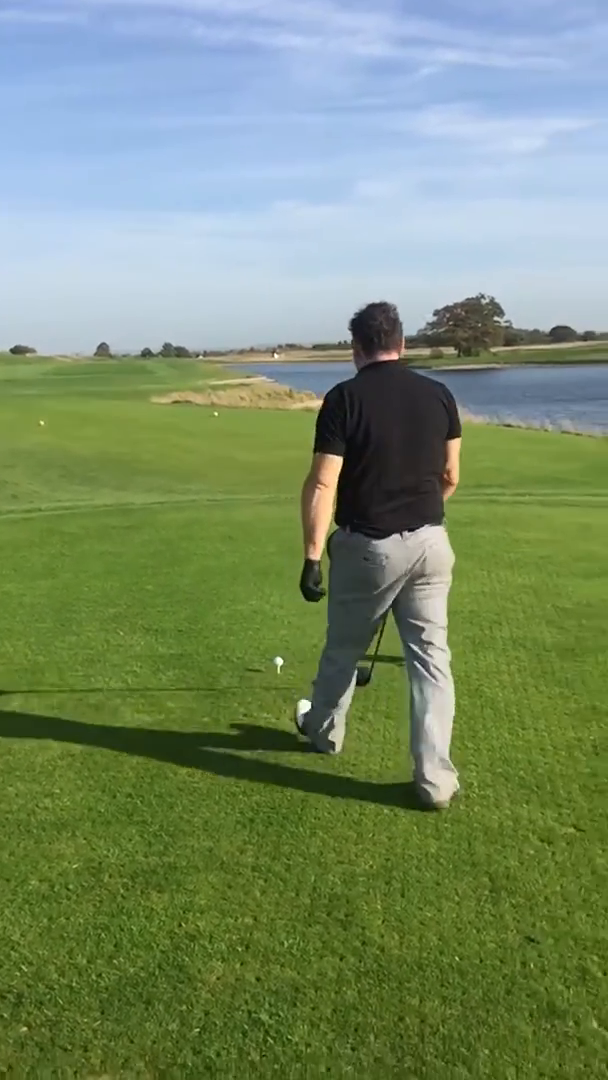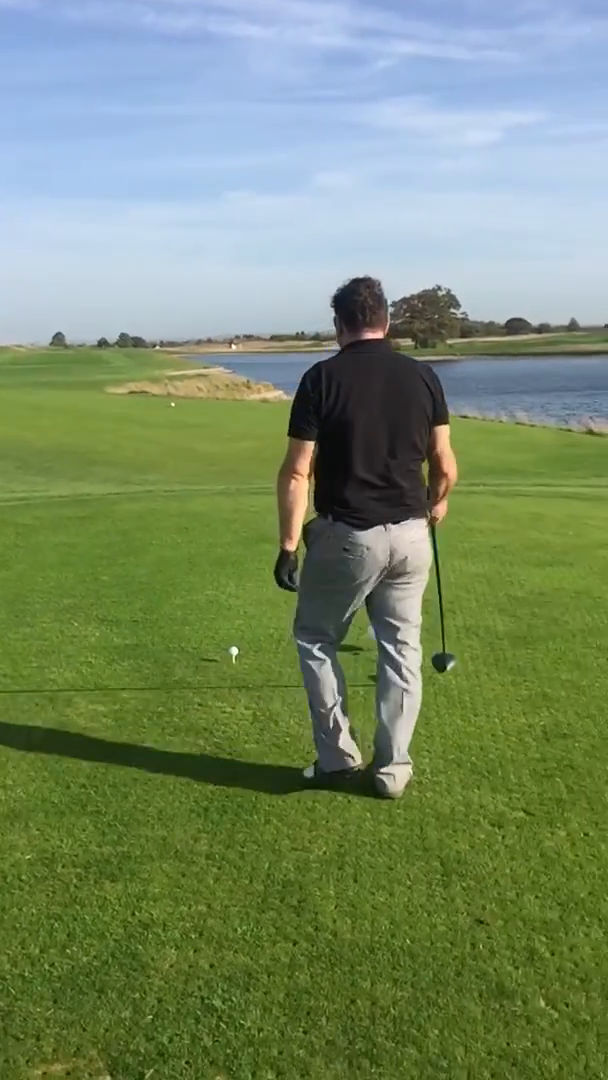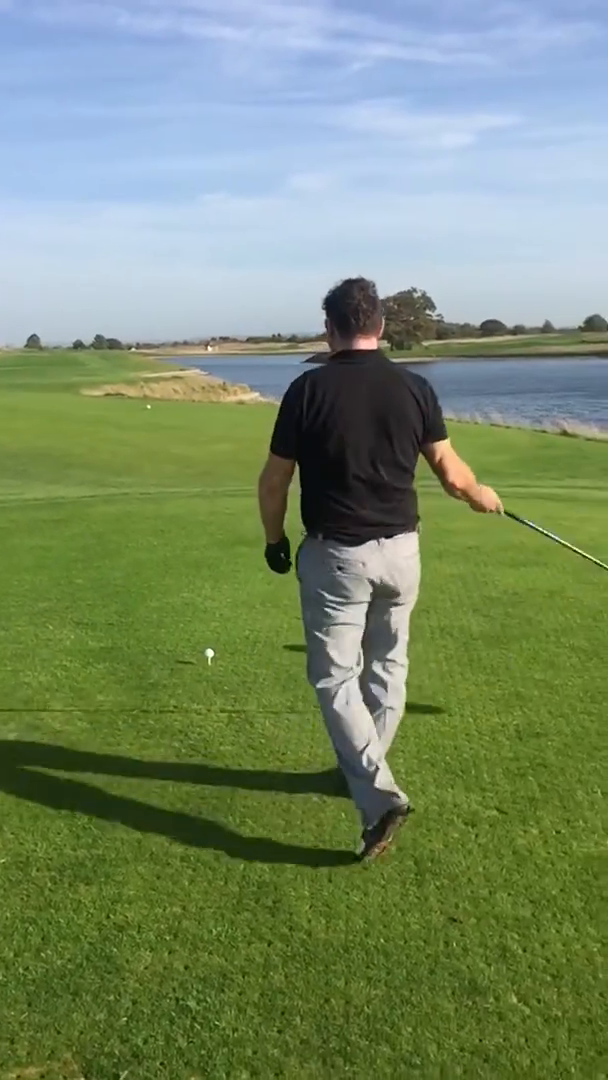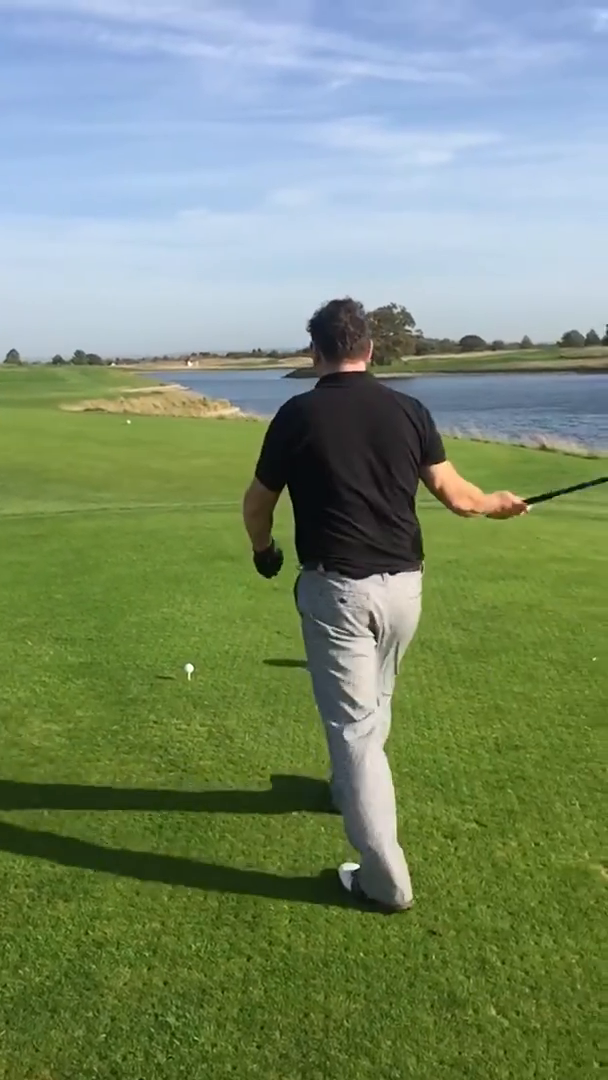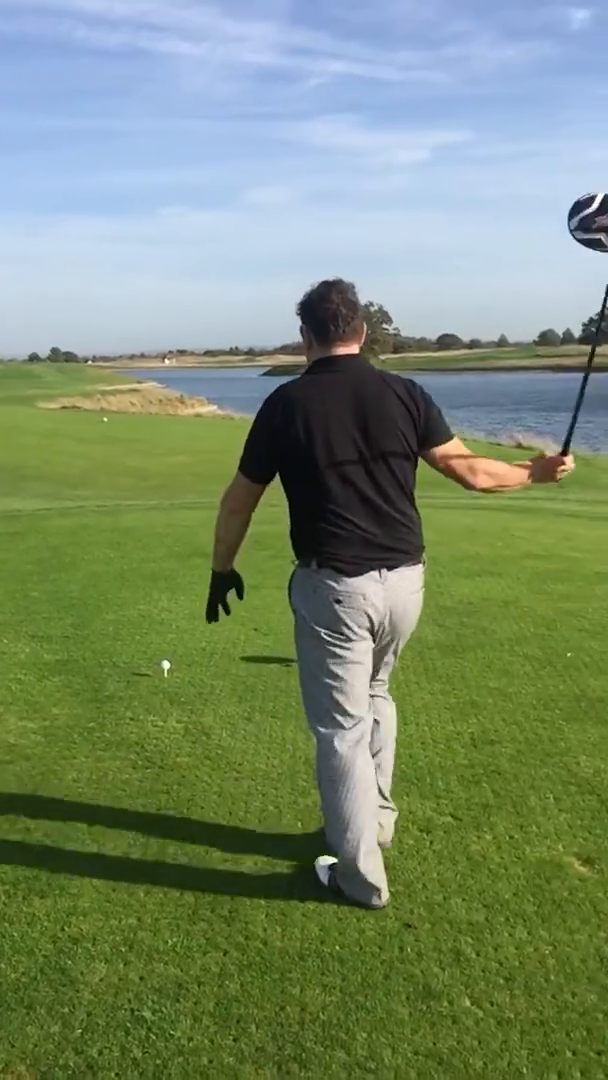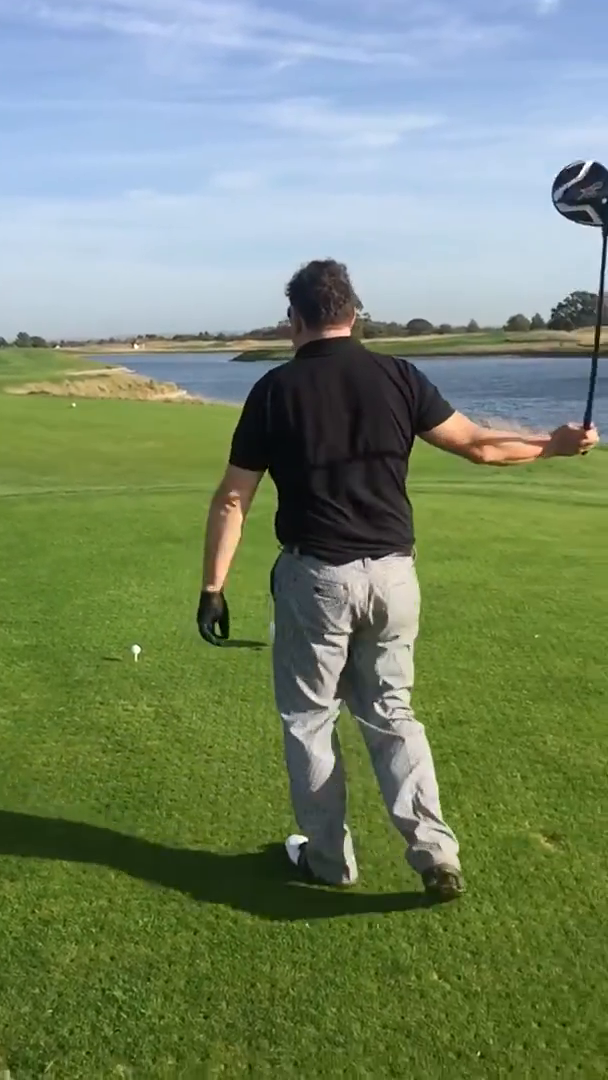
dt=0.2s
person 1, frame 1
left shoulder: (344, 398)
right shoulder: (438, 394)
left elbow: (323, 484)
right elbow: (449, 476)
left wrist: (312, 557)
left hip: (366, 545)
right hip: (430, 542)
left knee: (344, 647)
right knee: (430, 656)
left ankle: (321, 726)
right ankle: (435, 777)
person 1, frame 2
left shoulder: (323, 378)
right shoulder: (422, 377)
left elbow: (296, 471)
right elbow: (442, 464)
left wrist: (288, 546)
right wrist: (437, 504)
left hip: (346, 536)
right hip: (410, 533)
left knee: (316, 639)
right knee: (402, 654)
left ankle: (338, 753)
right ankle: (392, 767)
person 1, frame 3
left shoulder: (309, 388)
right shoulder: (414, 388)
left elbow: (273, 481)
right elbow: (452, 473)
left wrist: (274, 540)
right wrist: (485, 501)
left hip: (335, 556)
right hip: (400, 550)
left knee: (336, 681)
right knee: (386, 670)
left ankle: (379, 794)
right ankle: (366, 768)
person 1, frame 4
left shoulder: (297, 416)
right shoulder: (408, 410)
left elbow: (256, 505)
right elbow: (453, 494)
left wrist: (264, 551)
right wrist: (500, 505)
left hip: (336, 589)
right hip: (402, 583)
left knee: (351, 725)
right knee: (374, 702)
left ankle: (384, 876)
right ankle: (360, 802)
person 1, frame 5
left shoulder: (286, 404)
right shoulder: (404, 394)
left elbow: (238, 503)
right elbow: (469, 469)
left wrist: (220, 572)
right wrist: (532, 472)
left hip: (332, 586)
right hip: (403, 579)
left knee: (341, 726)
right knee: (373, 698)
left ankle: (361, 874)
right ankle: (375, 816)
person 1, frame 6
left shoulder: (276, 390)
right shoulder: (397, 376)
left elbow: (233, 499)
right elbow: (478, 443)
left wrist: (213, 588)
right wrist: (552, 445)
left hip: (316, 577)
right hip: (392, 571)
left knee: (308, 717)
right knee: (392, 711)
left ankle: (329, 855)
right ankle: (433, 847)
